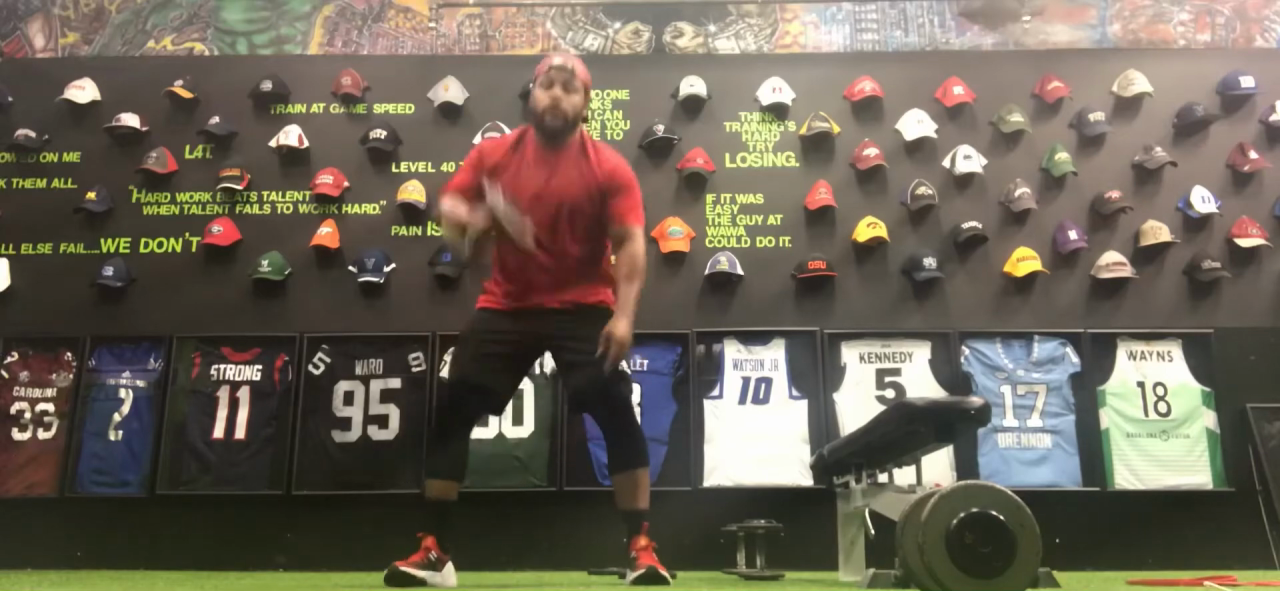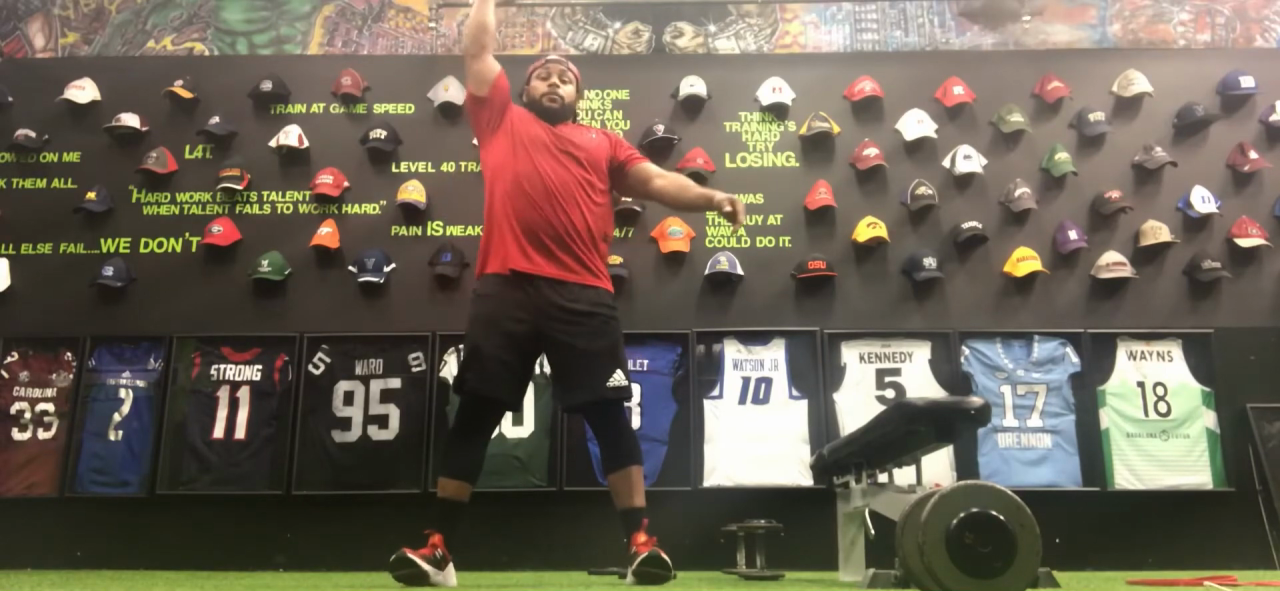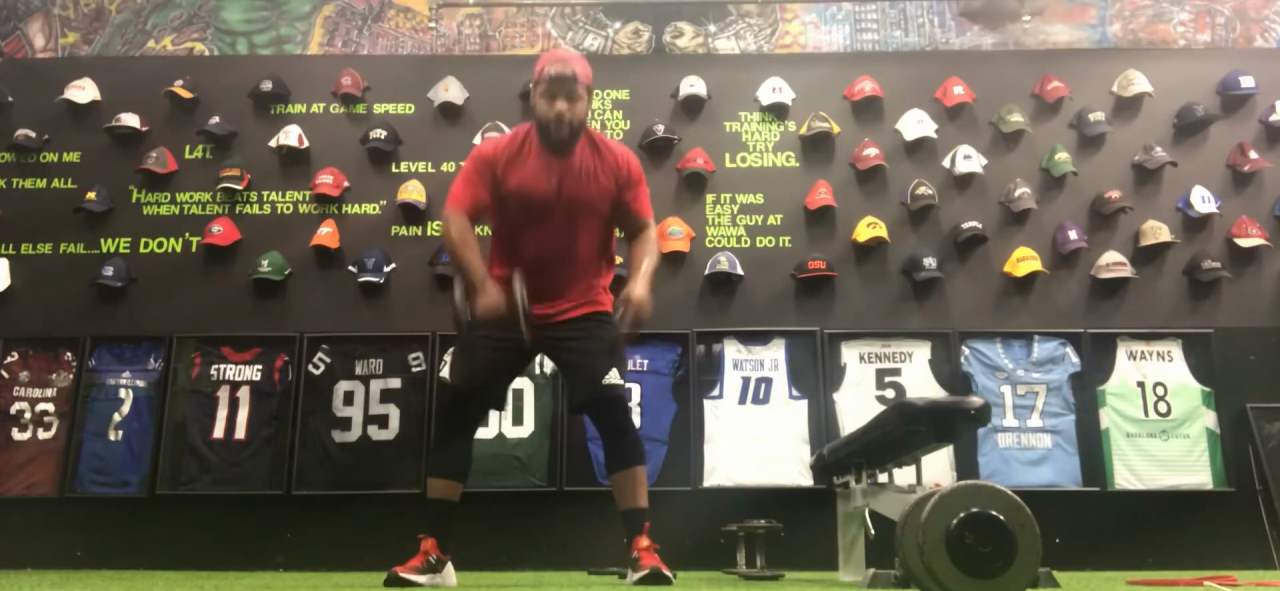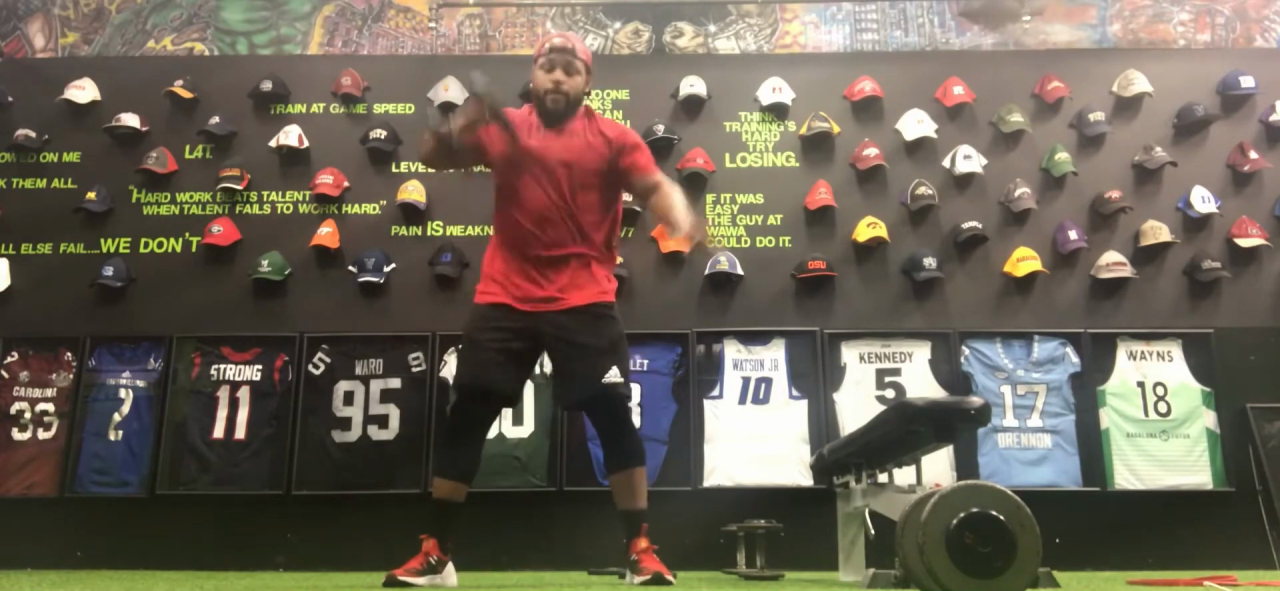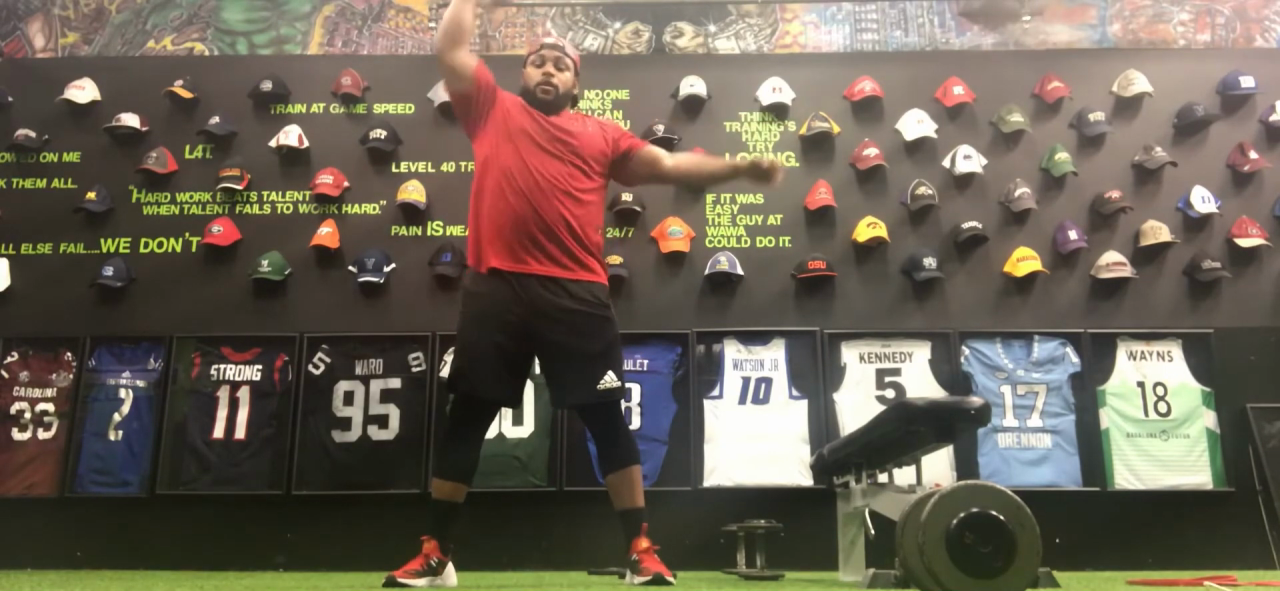
dt=1s
person 1, frame 1
left shoulder: (607, 168)
right shoulder: (496, 152)
left elbow: (630, 245)
right elbow: (449, 203)
left wrist: (624, 315)
right wrist: (470, 219)
left hip: (583, 307)
right hip: (505, 307)
left knee: (616, 409)
right knee: (454, 412)
person 1, frame 2
left shoulder: (603, 143)
right shoulder: (502, 122)
left elbow: (657, 181)
right elbow: (477, 53)
left wrist: (712, 197)
left hip: (583, 294)
right hip: (506, 287)
left knee: (609, 415)
right knee: (475, 415)
left ankle: (641, 544)
person 1, frame 3
left shoulder: (617, 159)
right shoulder: (495, 153)
left elbow: (643, 228)
right elbow: (456, 218)
left wrist: (641, 279)
right wrist: (482, 288)
left hip: (584, 312)
right hip: (504, 306)
left knee: (612, 412)
right knee: (459, 412)
person 1, frame 4
left shoulder: (613, 137)
right shoulder: (500, 125)
left elbow: (656, 185)
right elbow: (435, 156)
left wrist: (680, 217)
right wrist: (454, 126)
left hip: (585, 303)
right hip: (505, 301)
left knee: (613, 417)
right knee: (468, 417)
person 1, frame 5
left shoulder: (600, 134)
right shoulder: (493, 108)
left elbow: (665, 163)
left wrist: (739, 167)
left hip: (576, 292)
right hip: (497, 285)
left knee: (606, 417)
right knee: (467, 416)
